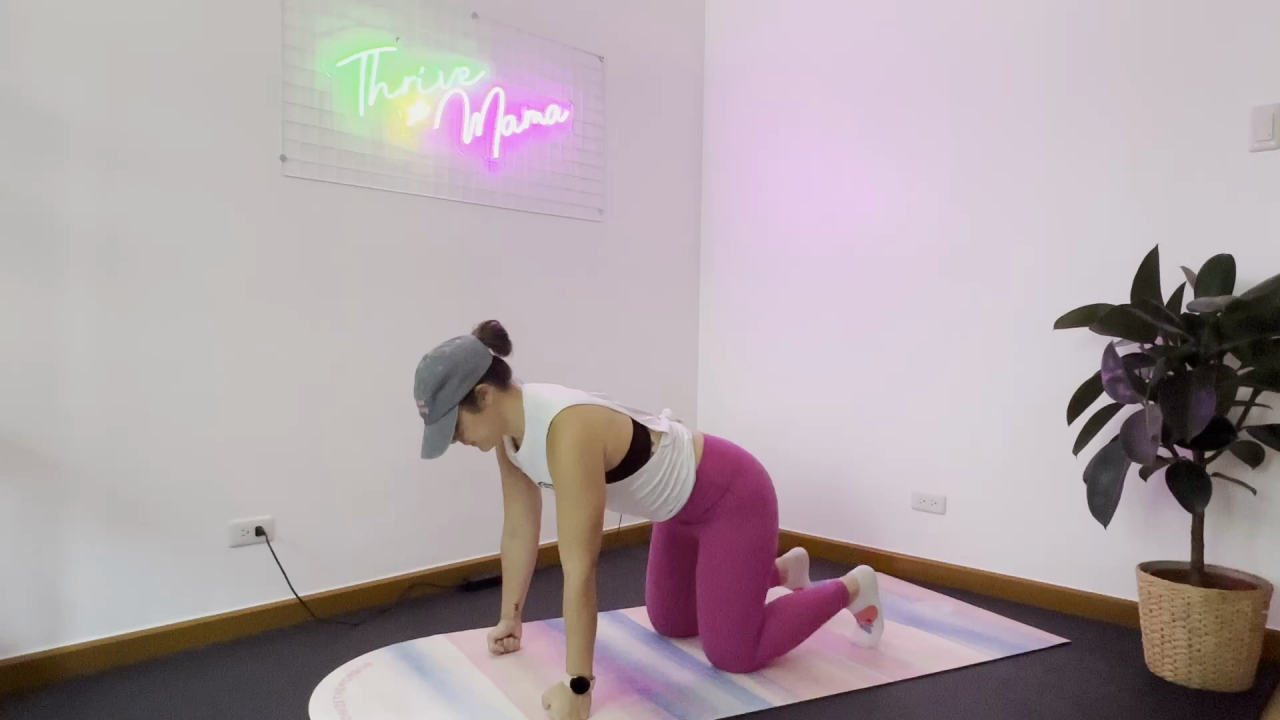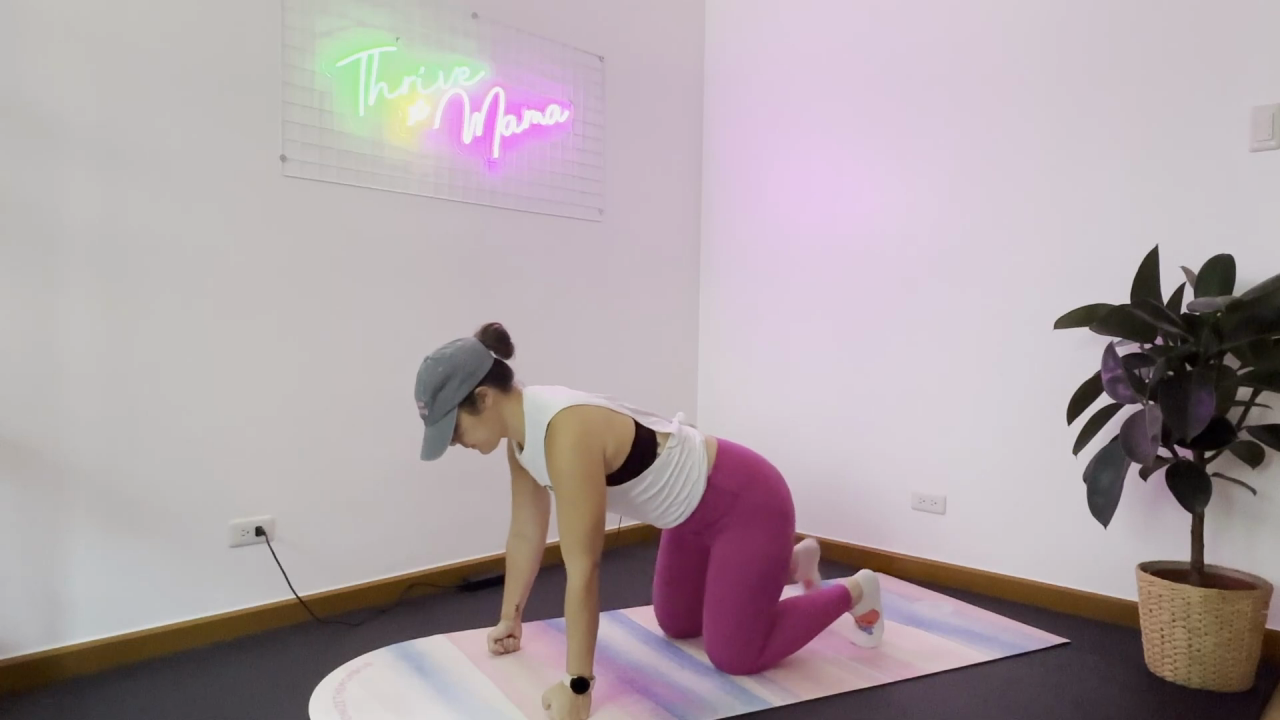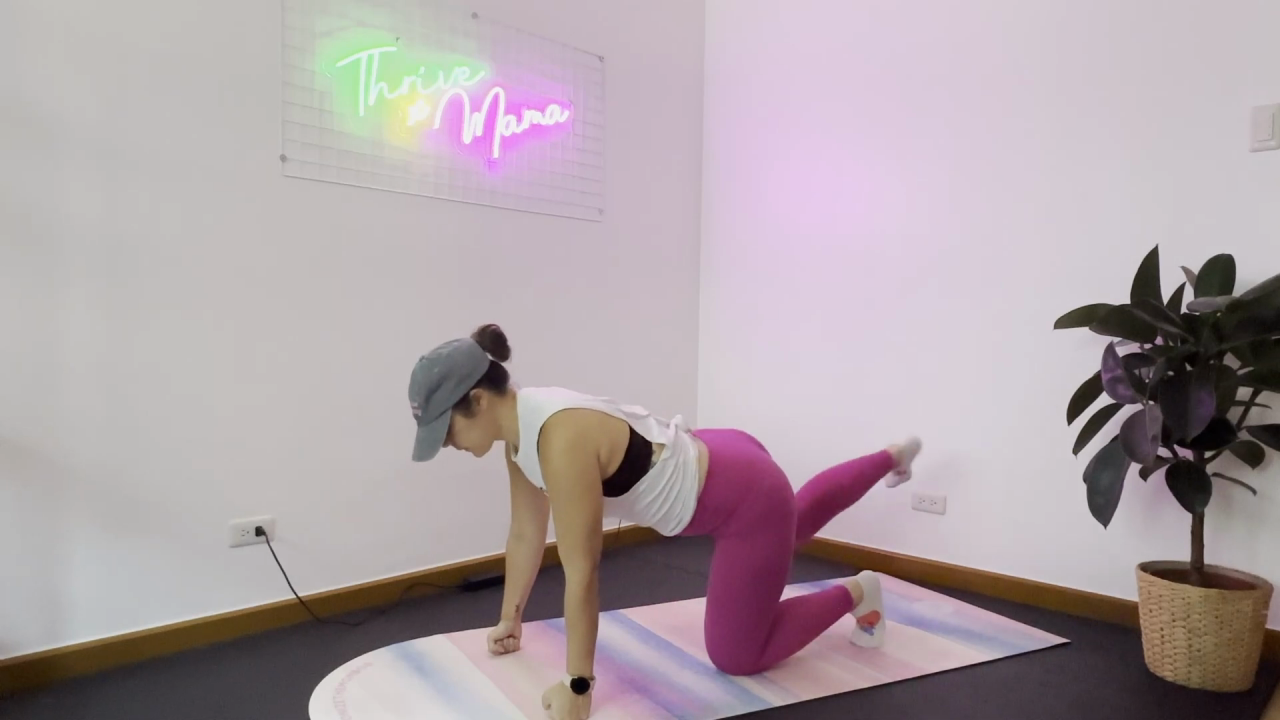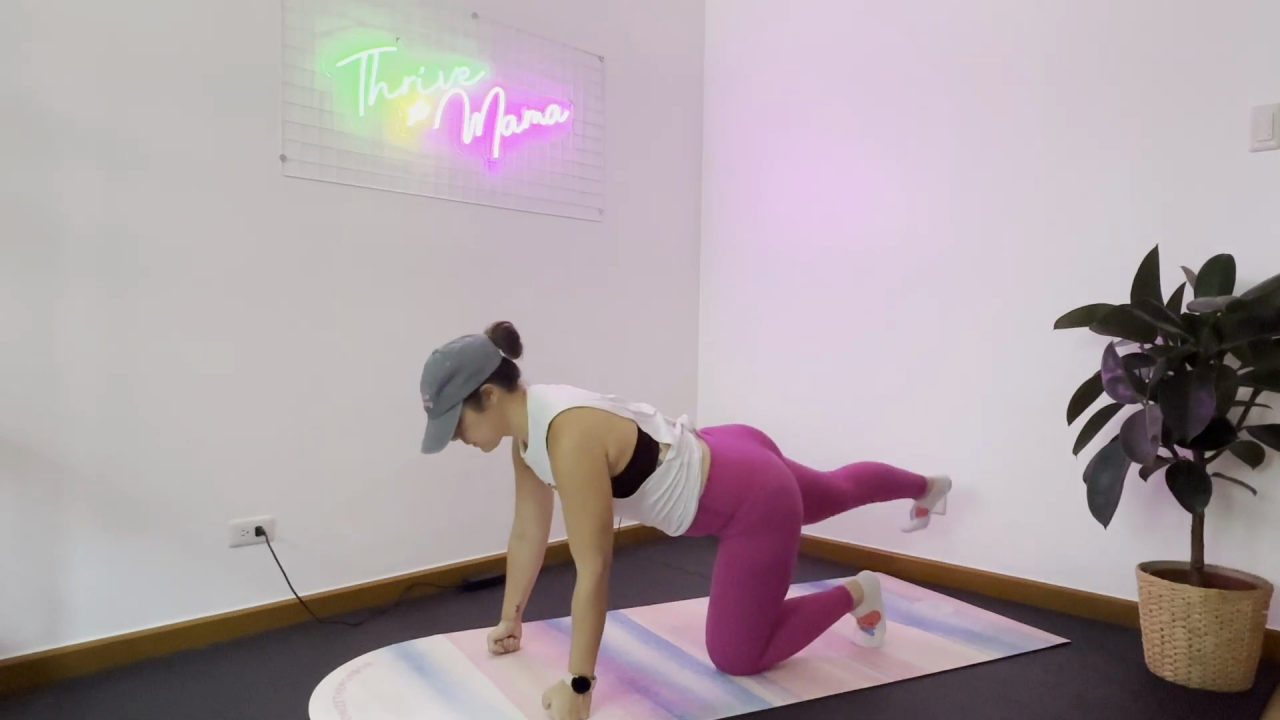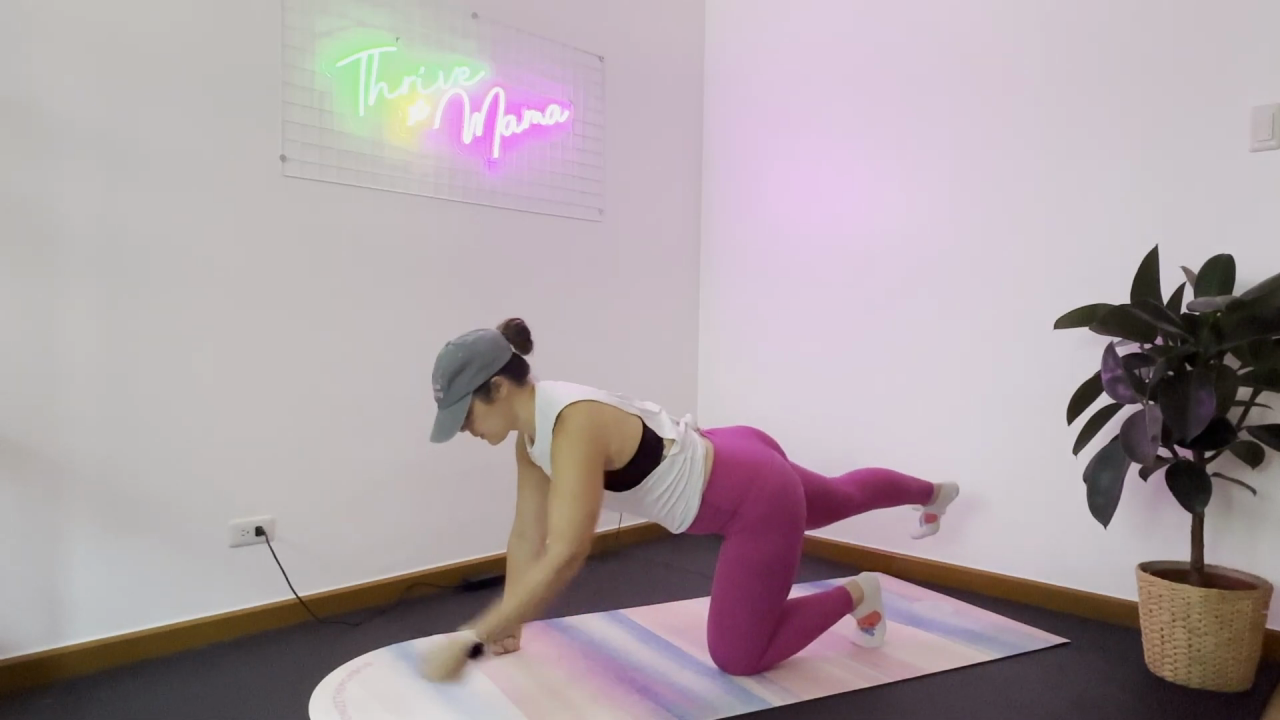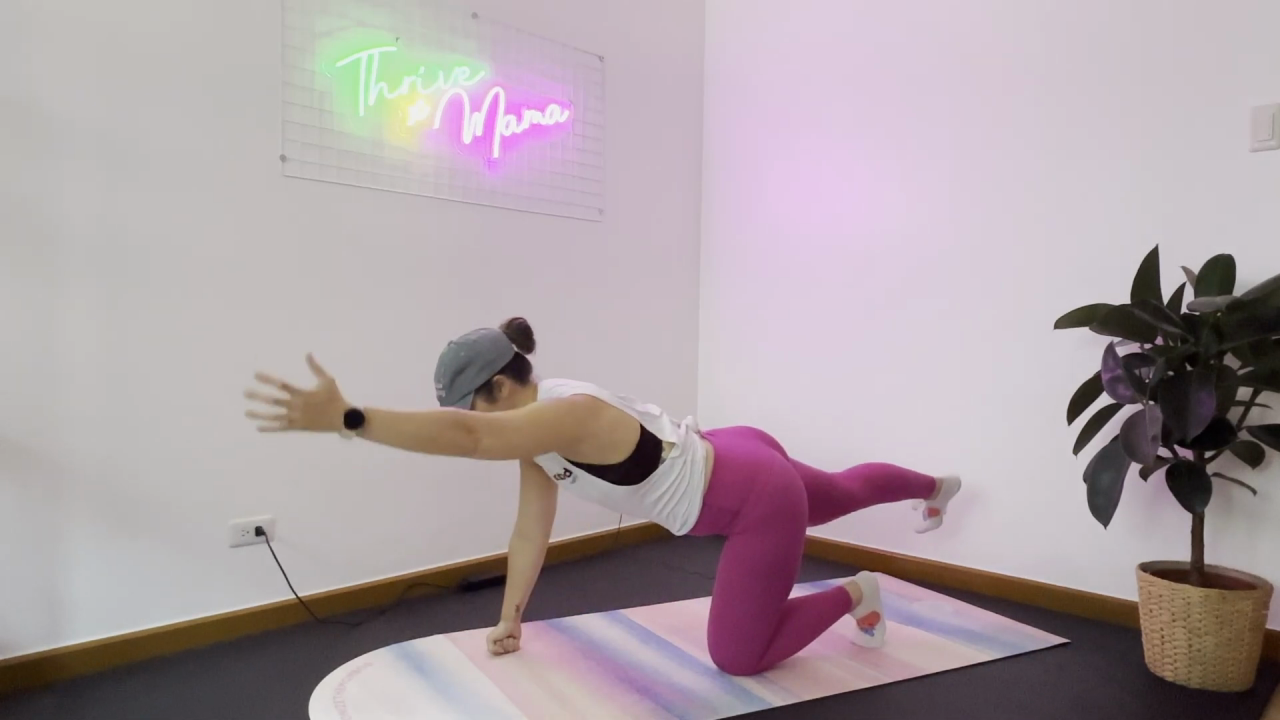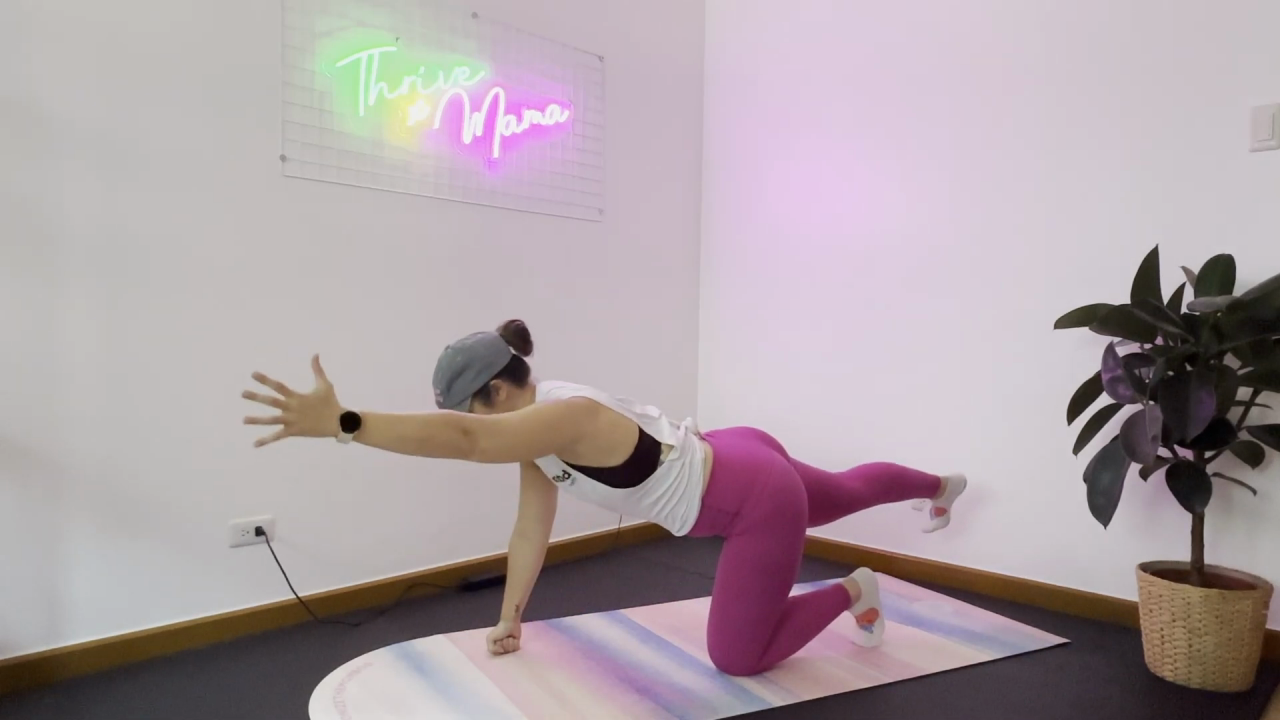
dt=0.4s
person 1, frame 1
left shoulder: (568, 430)
right shoulder: (510, 430)
left elbow: (579, 565)
right elbow: (518, 531)
right wrist: (509, 618)
left hip: (732, 494)
right hip: (684, 500)
left knee: (733, 654)
right knee: (669, 624)
left ankle: (853, 588)
right ankle: (781, 569)
person 1, frame 2
left shoulder: (566, 434)
right shoulder: (520, 430)
left elbow: (583, 568)
right elbow: (526, 532)
right wrist: (510, 619)
left hip: (745, 499)
right hip: (699, 500)
left knee: (732, 656)
right knee: (676, 626)
left ankle: (853, 592)
right ankle: (789, 561)
person 1, frame 3
left shoulder: (560, 439)
right shoulder: (520, 428)
left elbow: (582, 572)
right elbow: (525, 533)
right wrist: (511, 618)
left hip: (748, 498)
right hip: (717, 460)
left knee: (737, 656)
right knee: (799, 525)
left ankle: (856, 592)
right ankle: (894, 457)
person 1, frame 4
left shoulder: (568, 437)
right shoulder: (527, 428)
left elbow: (593, 569)
right elbow: (527, 533)
right wrist: (510, 618)
left hip: (754, 500)
right hip: (727, 458)
left knee: (735, 656)
right knee: (834, 492)
left ankle: (855, 594)
right ankle: (927, 488)
person 1, frame 5
left shoulder: (571, 424)
right shoulder: (531, 430)
left elbow: (563, 558)
right elbow: (527, 528)
left wrist: (472, 643)
right wrist: (508, 622)
left hip: (759, 497)
right hip: (734, 459)
left knee: (736, 655)
right knee: (842, 497)
left ankle: (857, 595)
right ankle: (930, 496)
person 1, frame 6
left shoulder: (569, 415)
right shoulder: (542, 430)
left elbow: (468, 435)
right elbow: (530, 530)
left wrist: (343, 417)
right wrist: (511, 618)
left hip: (759, 498)
right hip: (731, 461)
left knee: (737, 655)
right knee: (841, 493)
left ankle: (853, 595)
right ankle: (934, 486)
person 1, frame 7
left shoulder: (567, 419)
right shoulder: (542, 428)
left elbow: (464, 440)
right elbow: (531, 529)
left wrist: (340, 421)
right wrist: (511, 617)
left hip: (759, 499)
right hip: (732, 462)
left knee: (737, 657)
right knee: (844, 492)
left ankle: (852, 592)
right ankle: (940, 486)
